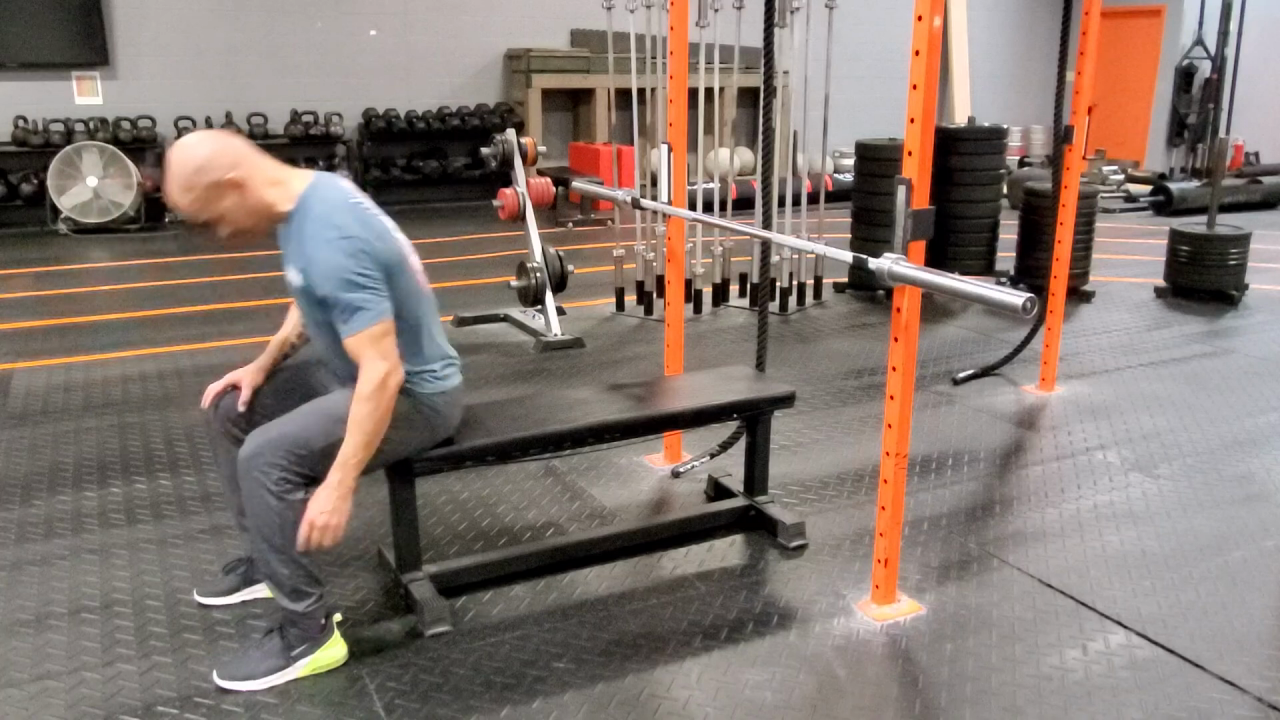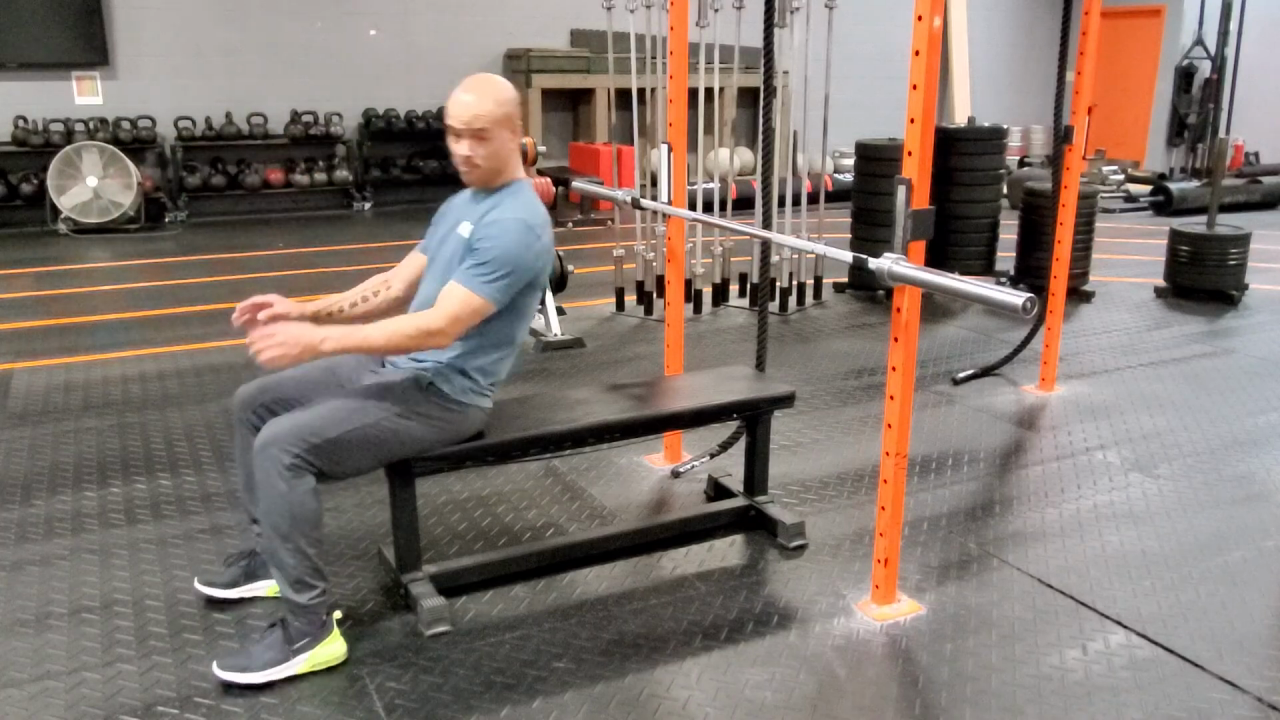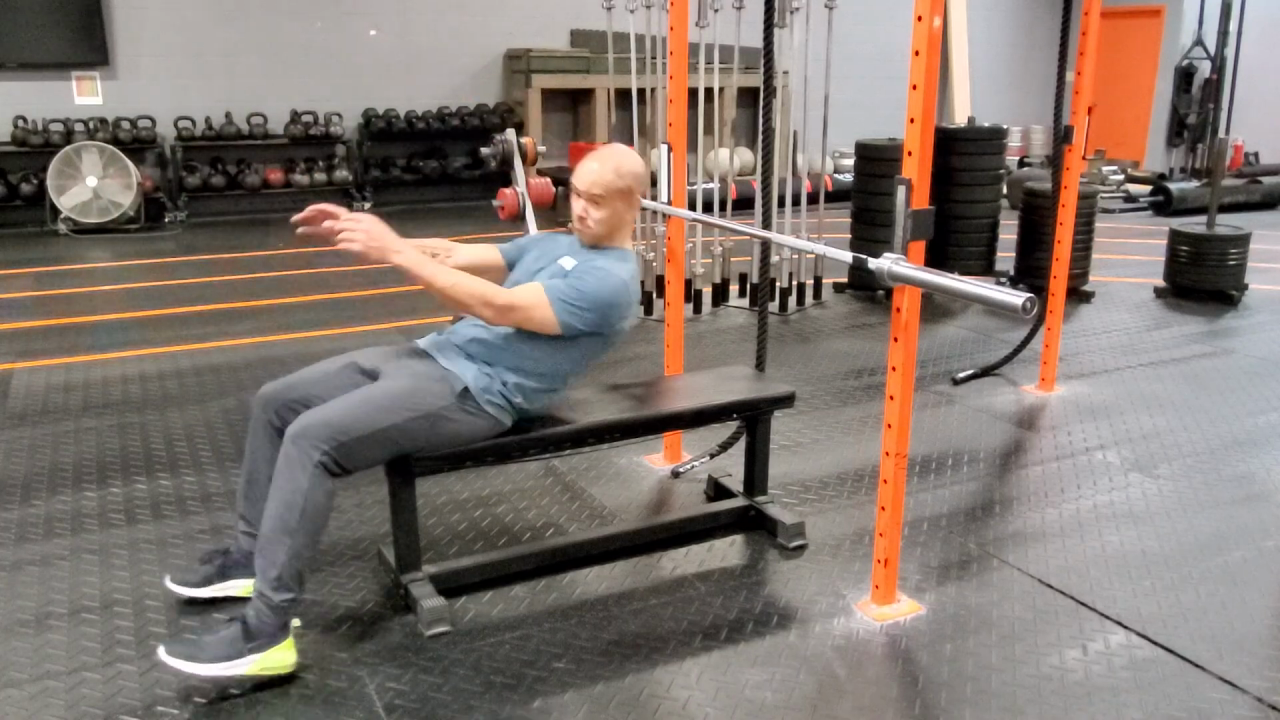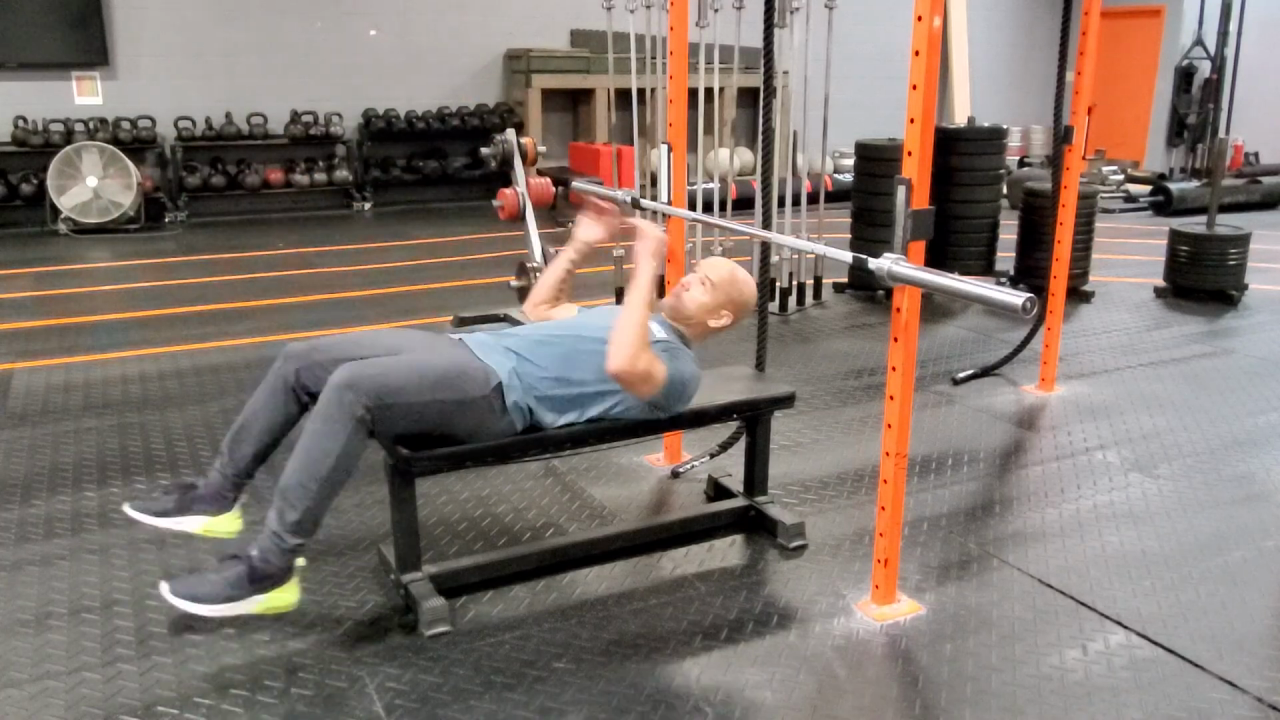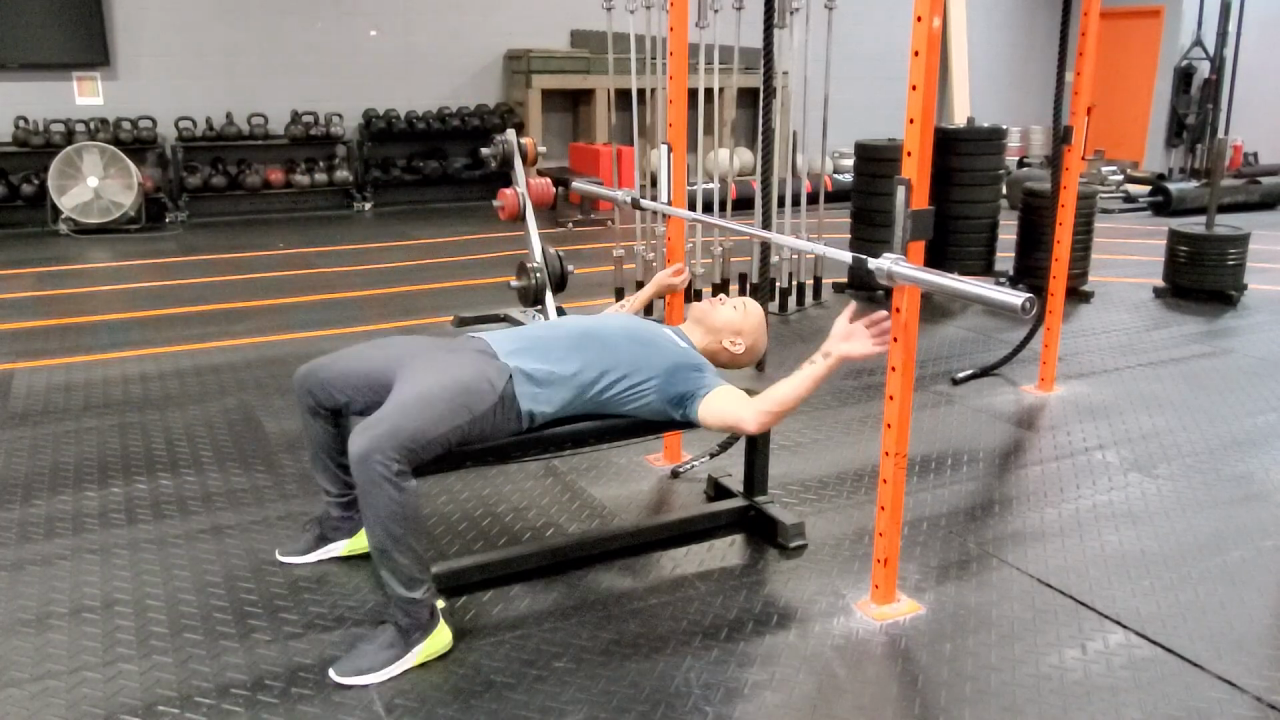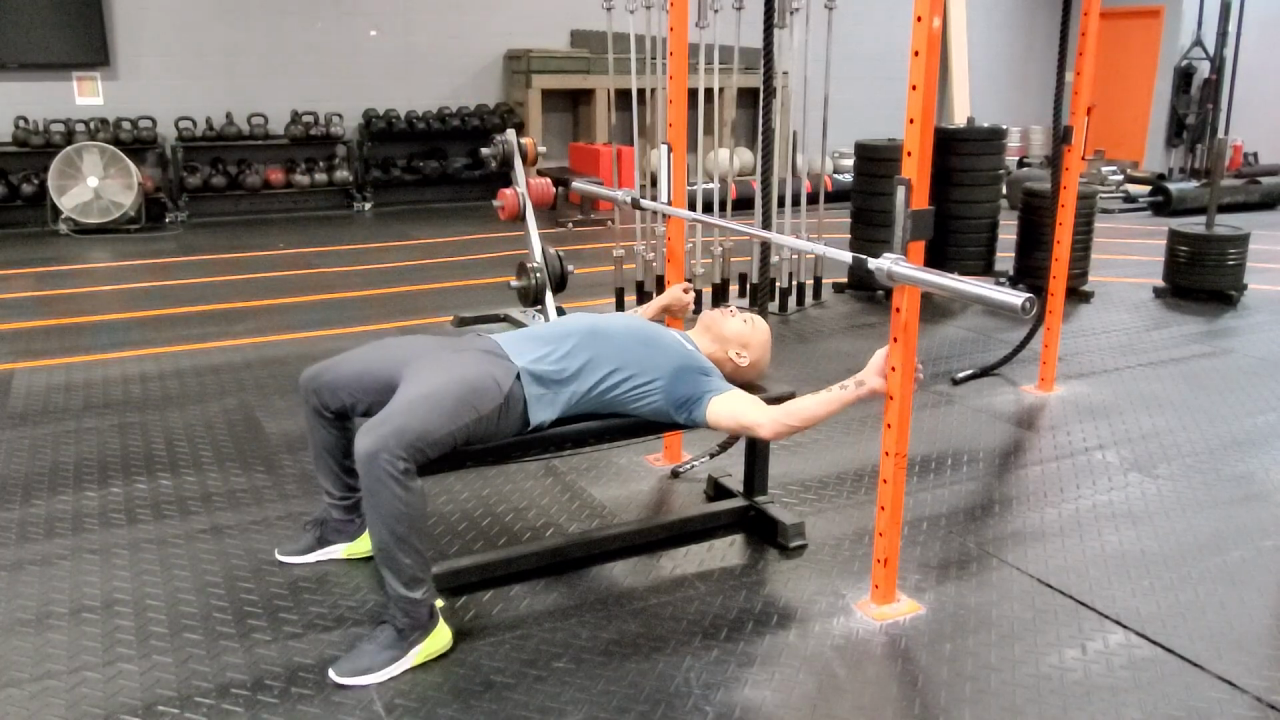
dt=0.4s
person 1, frame 1
left shoulder: (329, 239)
right shoulder: (311, 193)
left elbow: (381, 375)
left wrist: (340, 486)
right wrist: (264, 364)
left hip: (415, 391)
left knee: (266, 458)
right knee: (231, 410)
left ankle: (307, 632)
right ankle: (271, 559)
person 1, frame 2
left shoulder: (515, 225)
right shoulder: (463, 203)
left elbow: (439, 327)
right elbow: (399, 284)
left wrist: (321, 341)
right wrist: (307, 311)
left hip: (443, 394)
right hip: (399, 366)
left knee: (284, 445)
right knee: (254, 402)
left ankle: (310, 627)
right ankle: (272, 551)
person 1, frame 3
left shoulder: (609, 282)
right shoulder: (558, 244)
left elbow: (498, 306)
right elbow: (457, 258)
left wrist: (393, 251)
right wrist: (364, 232)
left hip: (471, 396)
right hip: (432, 355)
left knee: (312, 439)
right knee: (275, 403)
left ankle: (268, 629)
right ankle: (253, 552)
person 1, frame 4
left shoulder: (676, 369)
right shoulder: (641, 320)
left elbow: (623, 367)
right elbow: (538, 310)
left wrist: (648, 267)
right wrist: (579, 245)
left hip: (496, 390)
right hip: (468, 347)
left knee: (351, 389)
right knee: (300, 364)
left ankle: (269, 569)
right ankle: (217, 496)
person 1, frame 5
left shoulder: (689, 374)
right shoulder: (654, 332)
left elbow: (749, 418)
left wrist: (831, 353)
right wrist: (650, 288)
left hip: (503, 388)
right hip: (475, 346)
left knee: (374, 449)
right knee: (315, 383)
left ankle: (416, 621)
right ankle: (345, 519)
person 1, frame 6
left shoulder: (696, 380)
right shoulder: (664, 340)
left elbow: (767, 421)
left wrist: (863, 384)
right wrist: (660, 303)
left hip: (507, 384)
right hip: (475, 345)
left knee: (382, 449)
right knee: (322, 386)
left ankle: (415, 623)
right ankle: (348, 520)
